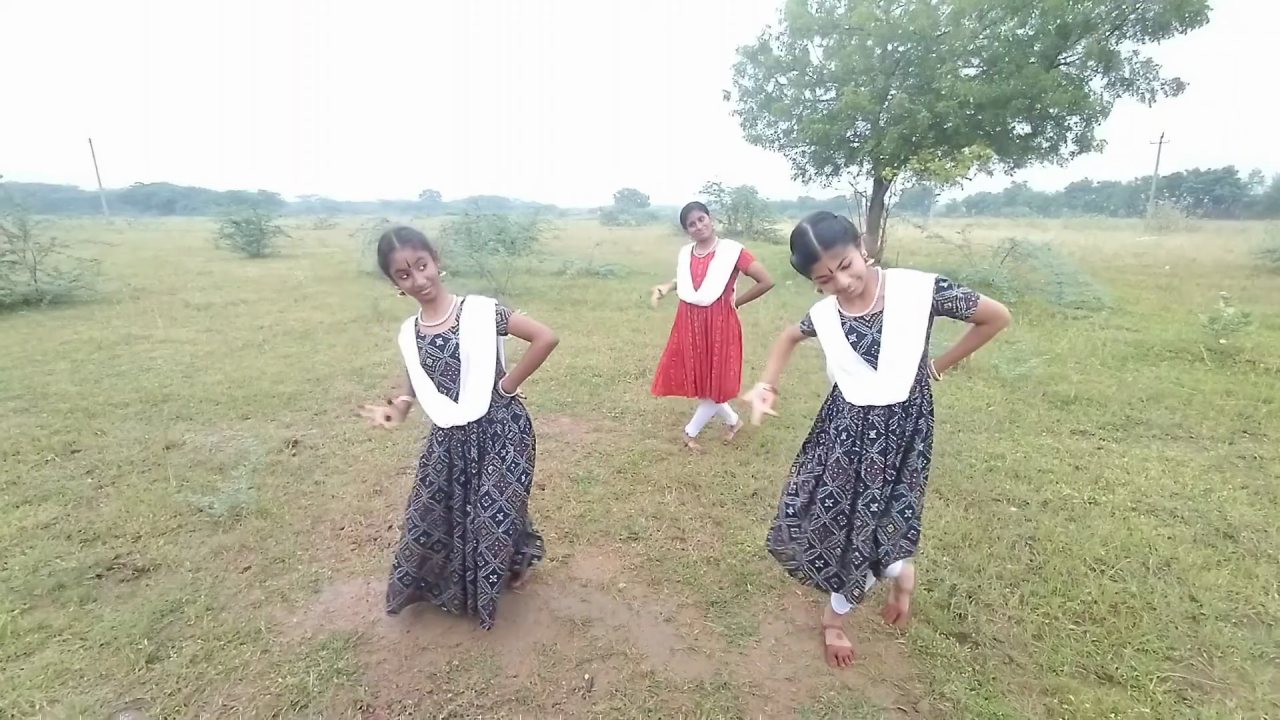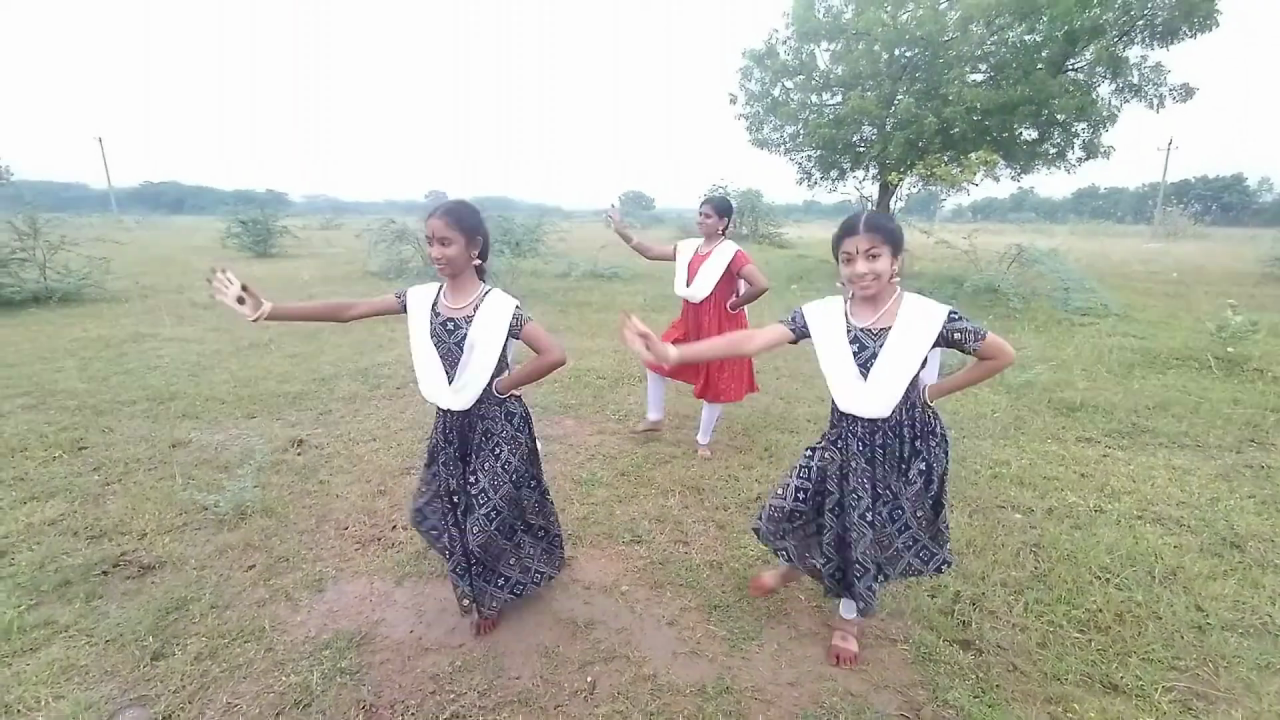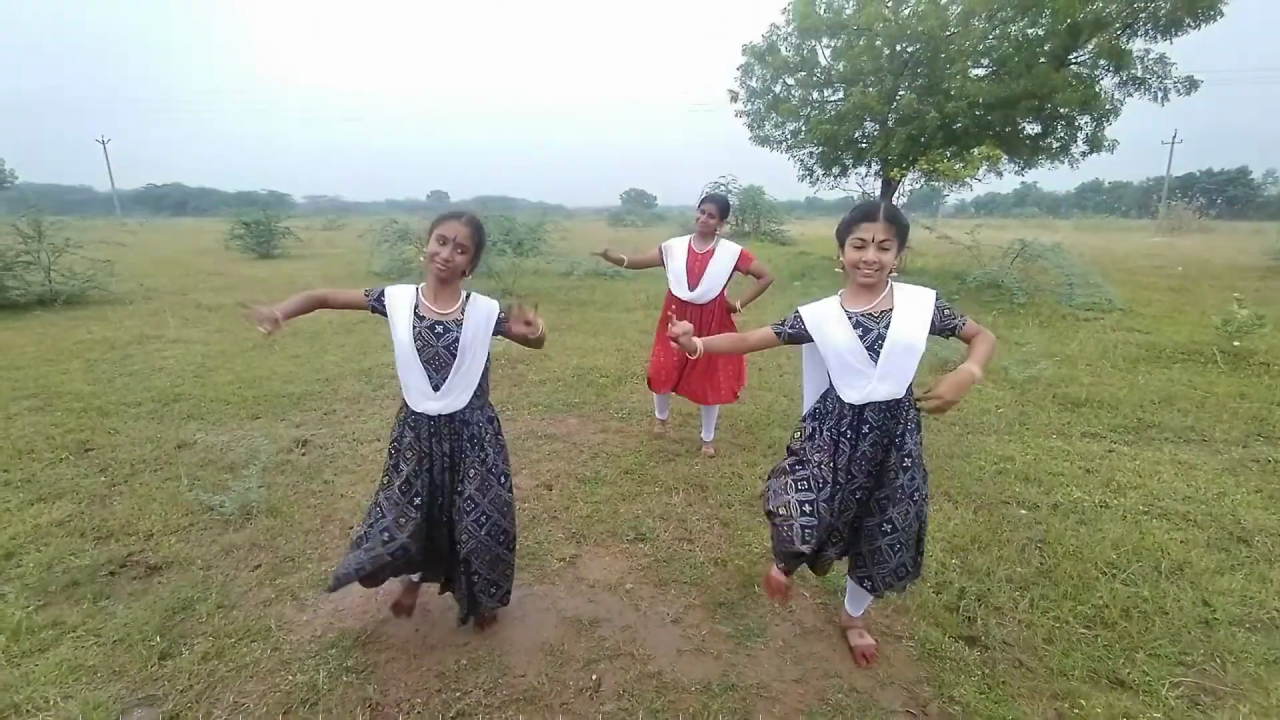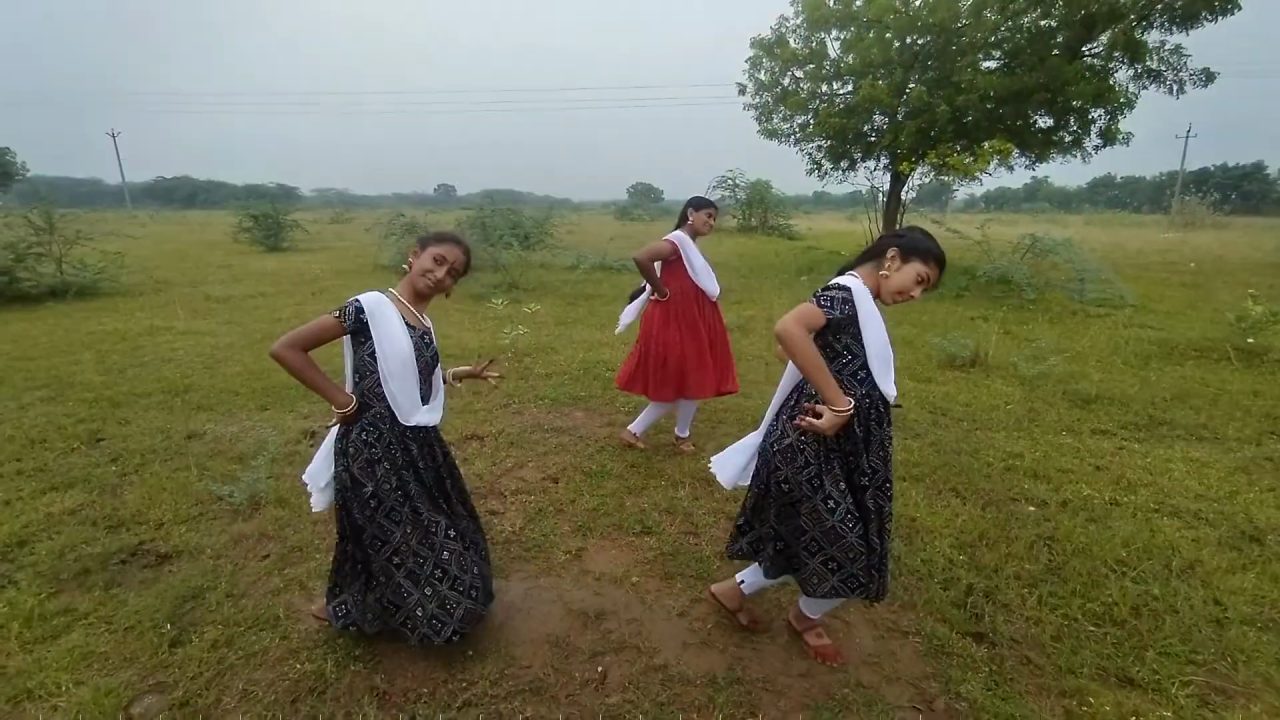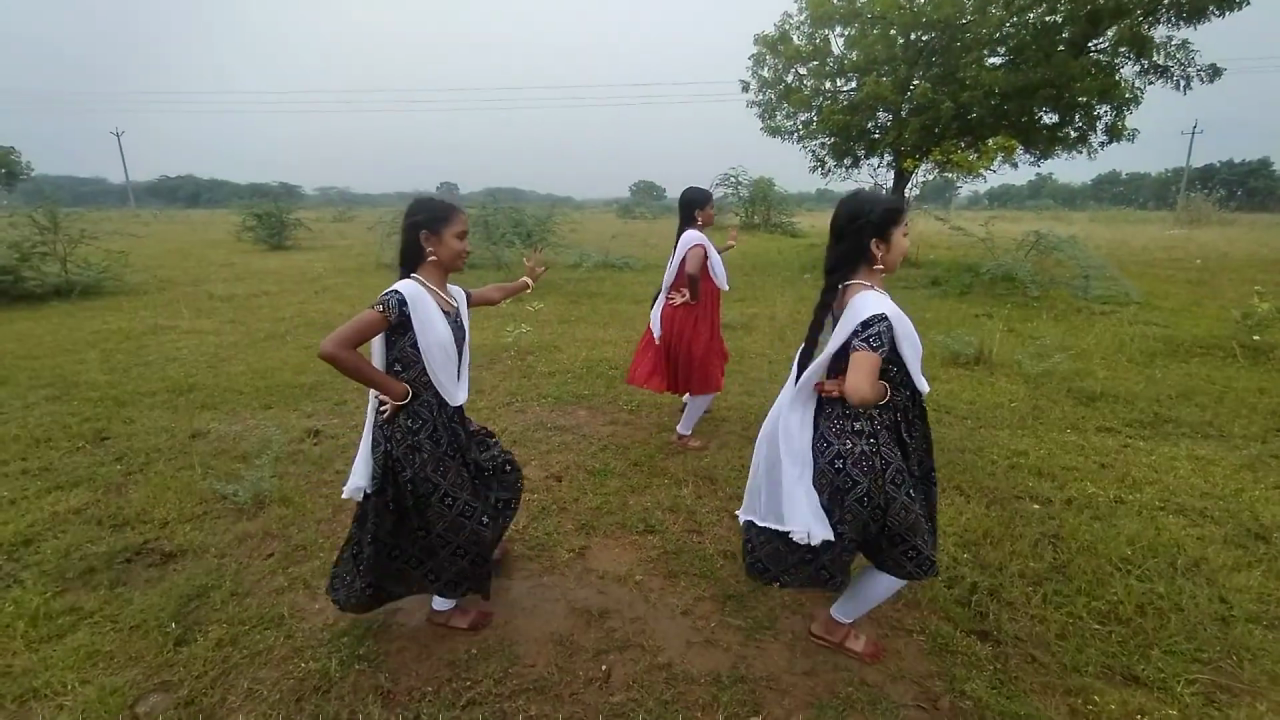
dt=0.5s
person 1, frame 1
left shoulder: (921, 289)
right shoulder: (822, 316)
left elbow: (995, 315)
right elbow: (786, 338)
left wrist: (938, 366)
right wrist: (766, 386)
left hip: (902, 429)
right hip: (844, 426)
left knee: (874, 525)
right knee: (817, 518)
left ankle: (835, 614)
right ankle: (899, 573)
person 1, frame 2
left shoulder: (931, 317)
right shoulder: (823, 315)
left elbow: (1000, 355)
right elbow: (752, 341)
left wrist: (934, 391)
right wrist: (671, 352)
left hip: (904, 445)
right hip: (848, 437)
left knee: (875, 538)
right knee: (789, 513)
left ankle: (848, 619)
right ankle: (792, 566)
person 1, frame 3
left shoulder: (921, 303)
right shoulder: (817, 315)
left elbow: (982, 336)
right elbow: (749, 340)
left wrist: (968, 374)
right wrist: (696, 343)
left hip: (895, 438)
right hip: (834, 431)
left knee: (884, 541)
right knee: (799, 523)
left ankle: (853, 616)
right ankle: (784, 562)
person 1, frame 4
left shoulder: (861, 301)
right shoulder: (848, 292)
right elbow: (788, 328)
right wrist: (838, 401)
left hip: (836, 446)
right hip: (816, 449)
left knee: (813, 542)
right knee: (847, 551)
left ankle: (734, 589)
right ankle: (805, 617)
person 1, frame 5
left shoulder: (841, 293)
right shoulder: (876, 312)
right elbow: (859, 393)
right wrist: (884, 390)
left hip: (828, 439)
right hip: (863, 451)
right knee: (906, 551)
right ankle: (834, 625)
person 2, frame 1
left shoulder: (482, 311)
right shoulder: (409, 334)
left elbow: (546, 338)
left wrist: (507, 385)
right wrist: (396, 409)
left hip: (499, 430)
right hip: (449, 438)
left knee: (496, 519)
right knee: (431, 520)
left ankle: (485, 597)
right ankle: (456, 592)
person 2, frame 2
left shoulder: (501, 308)
right shoulder: (420, 298)
left elbow: (554, 355)
right elbow: (347, 311)
left wrist: (504, 385)
right wrist: (264, 308)
left hip: (495, 423)
right hip: (451, 424)
left knee: (492, 512)
right knee: (440, 506)
left ankle: (486, 597)
right ankle: (474, 581)
person 2, frame 3
left shoulder: (485, 311)
right shoulder: (396, 298)
left elbow: (533, 338)
right elbow: (324, 297)
left wrist: (534, 333)
right wrist: (280, 312)
left hip: (471, 429)
right hip: (418, 429)
left knee: (482, 524)
right knee: (403, 517)
left ankle: (482, 598)
right ankle: (414, 576)
person 2, frame 4
left shoulder: (425, 327)
right shoulder: (368, 308)
right elbow: (285, 348)
left wrist: (456, 376)
right wrist: (341, 399)
left hip: (419, 442)
right hip: (375, 445)
left knee: (439, 532)
person 2, frame 5
left shoulder: (451, 296)
right shoulder: (404, 297)
left elbow: (490, 295)
right elbow: (332, 349)
left wrist: (527, 281)
right wrist: (394, 388)
left hip: (446, 421)
right hip: (414, 428)
left knee: (499, 473)
right knee: (462, 515)
left ankle: (481, 550)
right ankle: (444, 606)
person 3, frame 1
left shoulder: (733, 251)
right shoulder: (685, 253)
left elbow: (767, 281)
left wrist: (737, 300)
right wrist: (665, 288)
left hip: (719, 323)
right hip: (688, 323)
left knee: (716, 382)
right knee: (692, 378)
left ankle: (691, 431)
right ankle: (732, 419)
person 3, frame 2
left shoulder: (732, 254)
right shoulder: (689, 247)
left elbow: (761, 285)
right elbow: (652, 252)
left wrist: (735, 304)
right wrist: (623, 233)
left hip: (719, 325)
right hip: (691, 321)
left knee: (714, 385)
right knee: (658, 363)
left ankle: (703, 439)
right ankle: (654, 417)
person 3, frame 3
left shoulder: (731, 252)
right shoulder: (675, 247)
left elbow: (766, 277)
right elbow: (636, 261)
left wrist: (740, 304)
right wrist: (612, 256)
left hip: (711, 324)
right hip: (676, 319)
left knee: (711, 383)
right knee: (661, 375)
left ankle: (707, 438)
right ankle: (662, 415)
person 3, frame 4
left shoulder: (689, 245)
right shoulder: (677, 241)
right elbow: (641, 257)
left wrist: (711, 296)
right wrist: (661, 291)
left hip: (690, 323)
right hip: (674, 323)
left knee: (688, 383)
right knee: (687, 383)
right ankle: (682, 434)
person 3, frame 5
left shoulder: (691, 238)
right shoulder: (697, 240)
right elbow: (691, 272)
left wrist: (726, 247)
right wrist: (694, 296)
left hip: (686, 318)
right hip: (690, 319)
left knee: (705, 371)
right knee: (707, 378)
left ankle: (690, 401)
right ankle: (683, 434)
